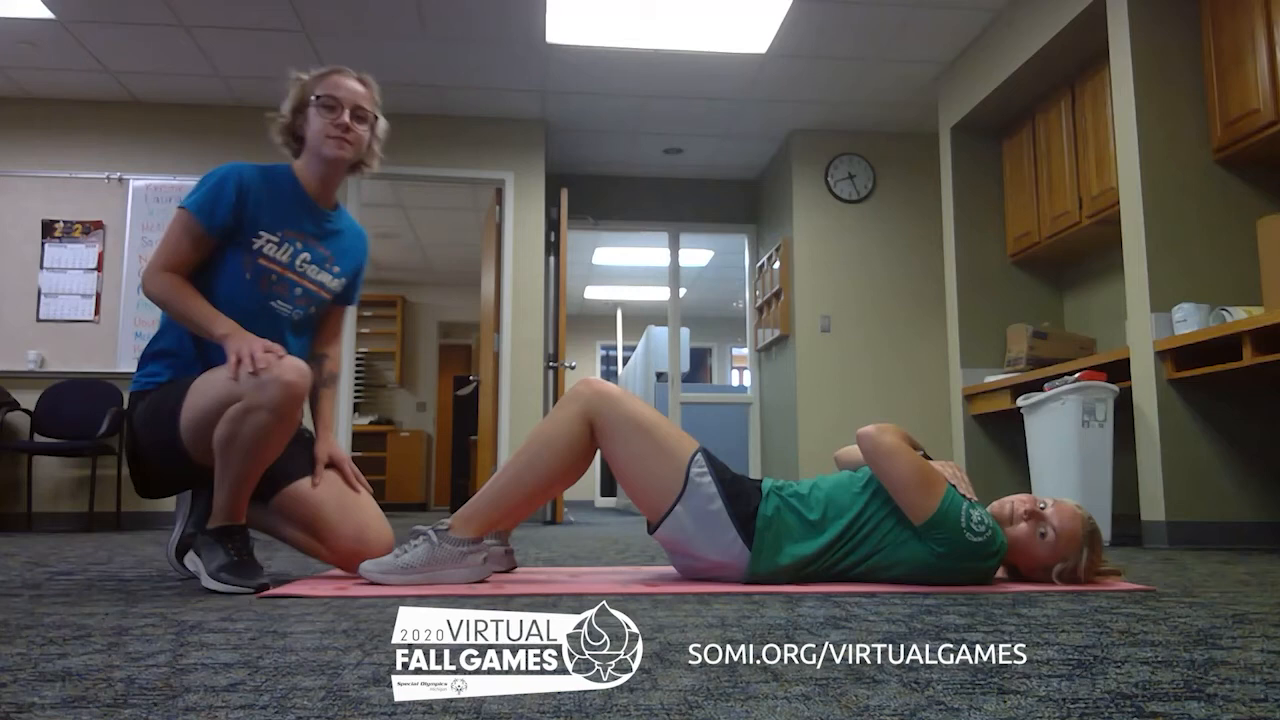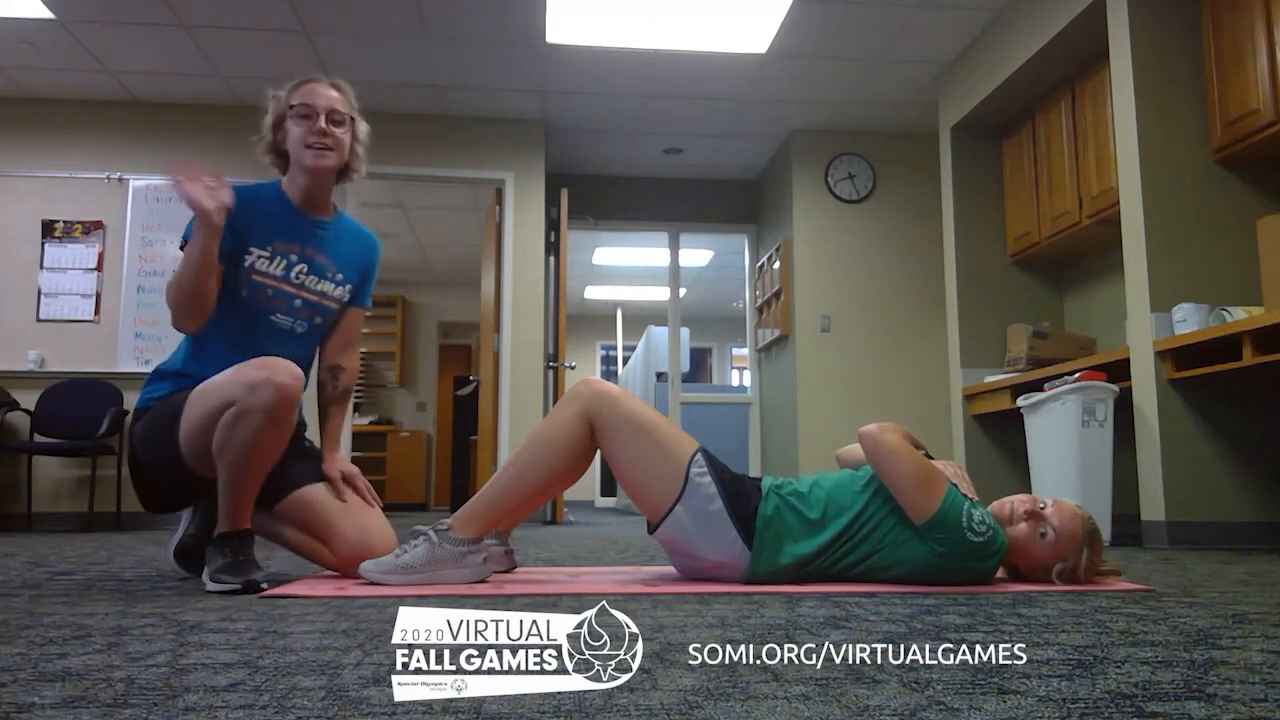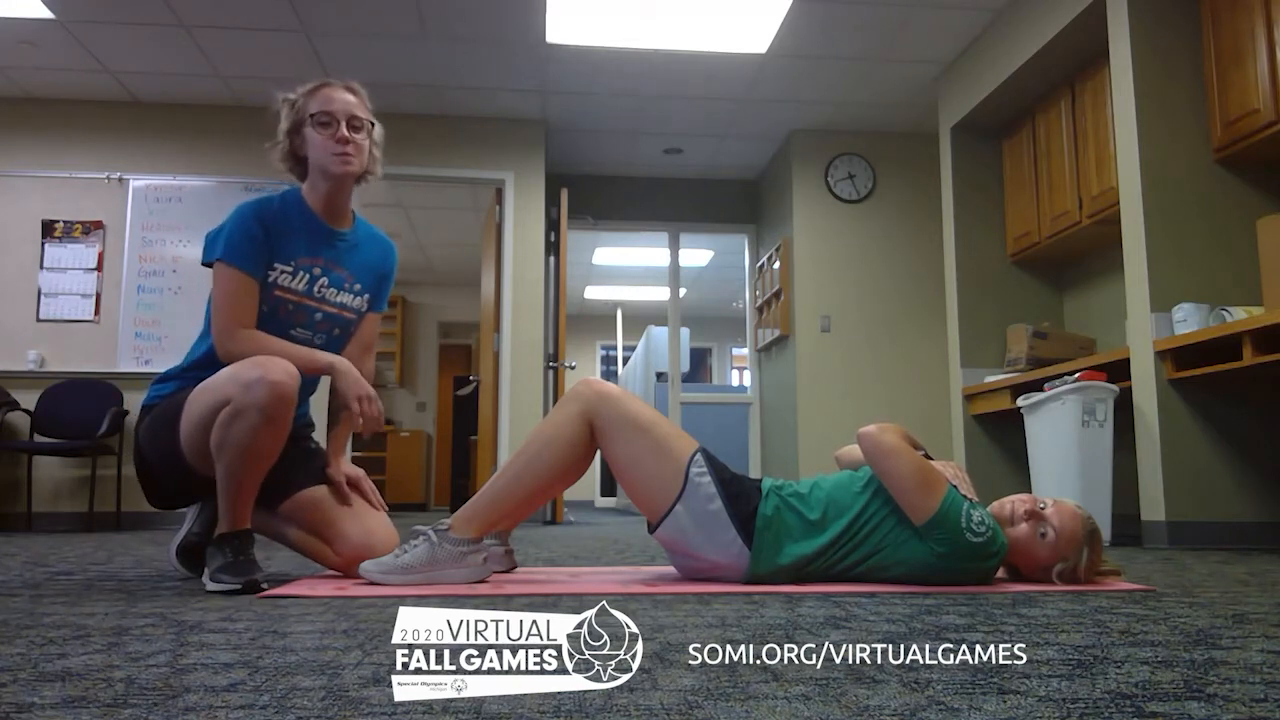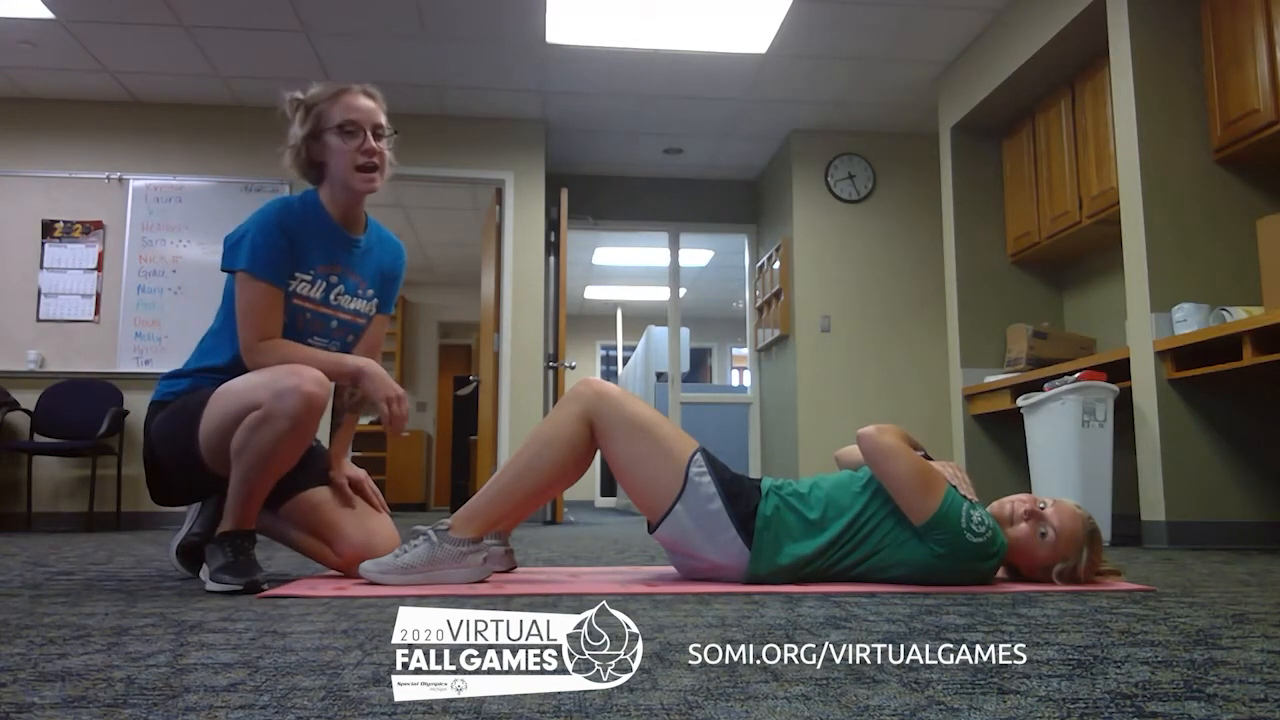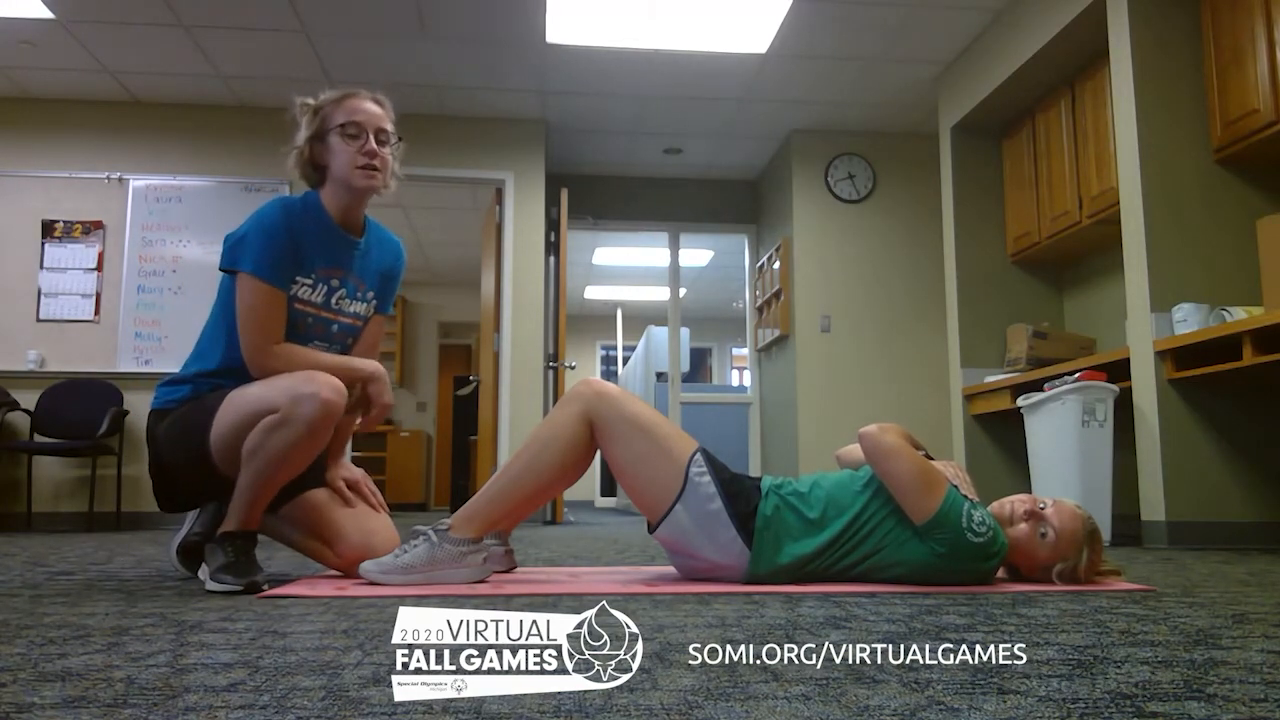
dt=1s
person 1, frame 1
left shoulder: (970, 538)
right shoulder: (968, 529)
left elbow: (875, 439)
right elbow: (853, 461)
left wrist: (925, 463)
right wrist: (934, 467)
left hip: (740, 530)
right hip: (744, 525)
left knee: (593, 397)
right knee: (600, 407)
left ankle: (455, 542)
right ankle: (475, 541)
person 1, frame 2
left shoulder: (970, 538)
right shoulder: (971, 533)
left elbow: (875, 437)
right elbow: (852, 459)
left wrist: (929, 464)
right wrist: (932, 466)
left hip: (739, 530)
right hip: (744, 528)
left knee: (593, 396)
right knee: (601, 408)
left ankle: (455, 542)
right ankle: (476, 541)
person 1, frame 3
left shoulder: (970, 539)
right shoulder: (968, 533)
left elbow: (874, 438)
right elbow: (852, 460)
left wrist: (925, 462)
right wrist: (931, 465)
left hip: (739, 529)
right hip: (744, 527)
left knee: (593, 397)
right knee: (601, 409)
left ankle: (454, 542)
right ankle: (476, 541)
person 1, frame 4
left shoulder: (970, 539)
right shoulder: (968, 532)
left elbow: (874, 439)
right elbow: (852, 460)
left wrist: (931, 468)
right wrist: (933, 467)
left hip: (739, 530)
right hip: (744, 526)
left knee: (592, 396)
right knee: (601, 408)
left ankle: (456, 542)
right ankle: (477, 541)
person 1, frame 5
left shoulder: (970, 538)
right shoulder: (969, 530)
left elbow: (875, 437)
right elbow: (853, 459)
left wrist: (930, 467)
right wrist: (934, 466)
left hip: (739, 530)
right hip: (746, 524)
left knee: (593, 396)
right knee: (601, 408)
left ankle: (455, 542)
right ankle: (475, 541)
person 2, frame 1
left shoulder: (352, 241)
right shoulder: (239, 185)
left elbow: (326, 346)
right elbow: (158, 276)
left wrist: (325, 434)
right wrist: (232, 335)
left hip: (271, 424)
right hip: (175, 399)
left knee: (370, 547)
right knee: (283, 375)
left ankle: (216, 506)
right ankle: (219, 530)
person 2, frame 2
left shoulder: (360, 245)
right shoulder: (237, 206)
left elbow: (341, 356)
right elbow: (187, 317)
left wrist: (330, 451)
right wrist: (210, 223)
left hip: (275, 434)
right hip: (178, 416)
left knee: (371, 551)
right knee: (275, 378)
left ankle: (221, 511)
right ankle: (227, 536)
person 2, frame 3
left shoulder: (378, 252)
right shoulder: (257, 219)
left elbow: (358, 365)
right elbow: (230, 339)
left wrist: (336, 456)
right wrist: (331, 363)
left hip: (282, 435)
right hip: (183, 419)
left knee: (372, 550)
right knee: (271, 378)
left ankle: (222, 510)
right ankle: (227, 536)
person 2, frame 4
left shoulder: (387, 253)
right shoulder: (276, 223)
left elbow: (360, 369)
right elbow: (259, 350)
left wrist: (338, 457)
right wrist: (360, 368)
left hip: (282, 437)
right hip: (192, 417)
left knee: (374, 550)
right knee: (301, 387)
left ankle: (228, 509)
right ankle: (228, 532)
person 2, frame 5
left shoulder: (387, 252)
right shoulder: (277, 223)
left elbow: (359, 369)
right elbow: (264, 357)
left wrist: (335, 458)
right wrist: (368, 372)
left hip: (282, 436)
right hip: (193, 421)
left knee: (375, 550)
right knee: (319, 393)
left ankle: (228, 510)
right ankle: (229, 533)
